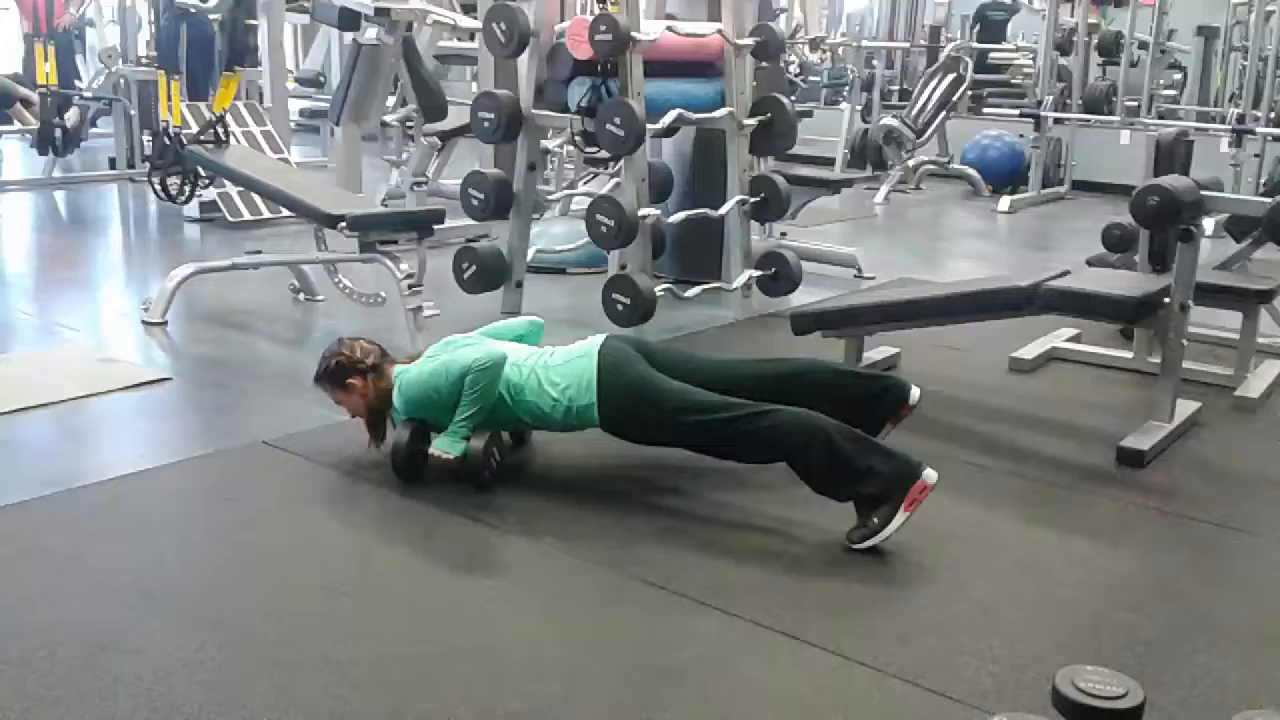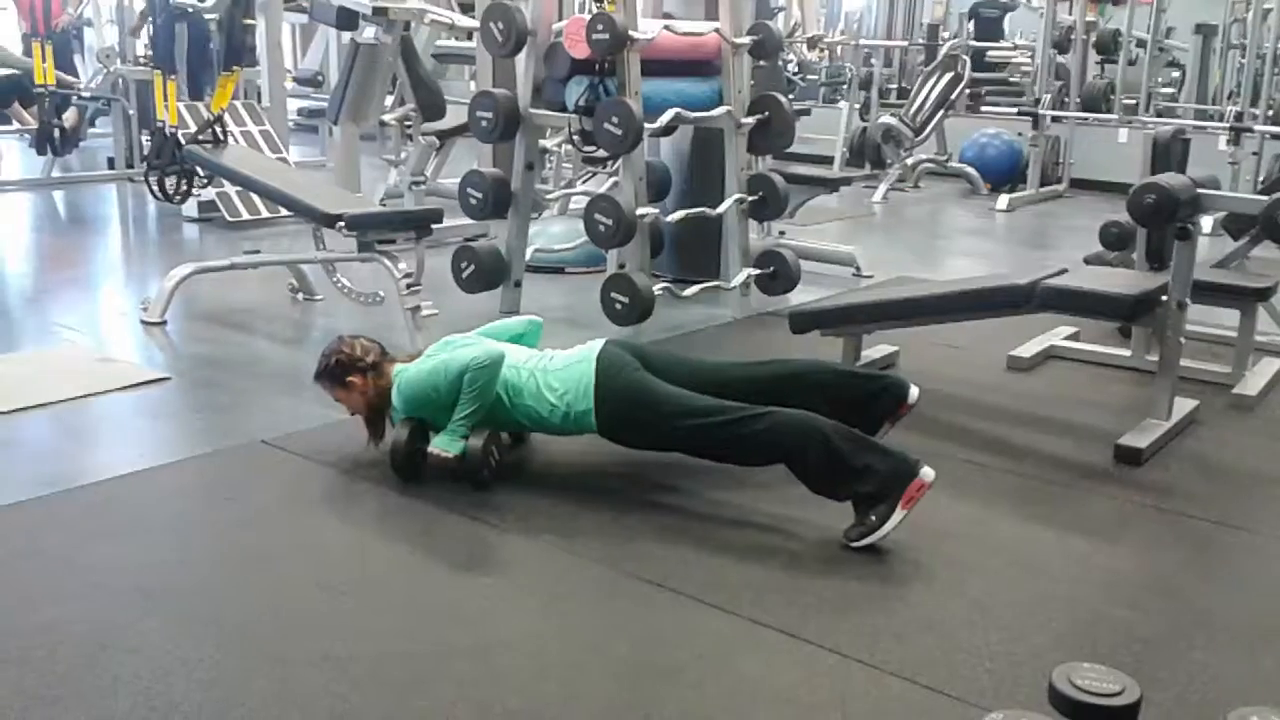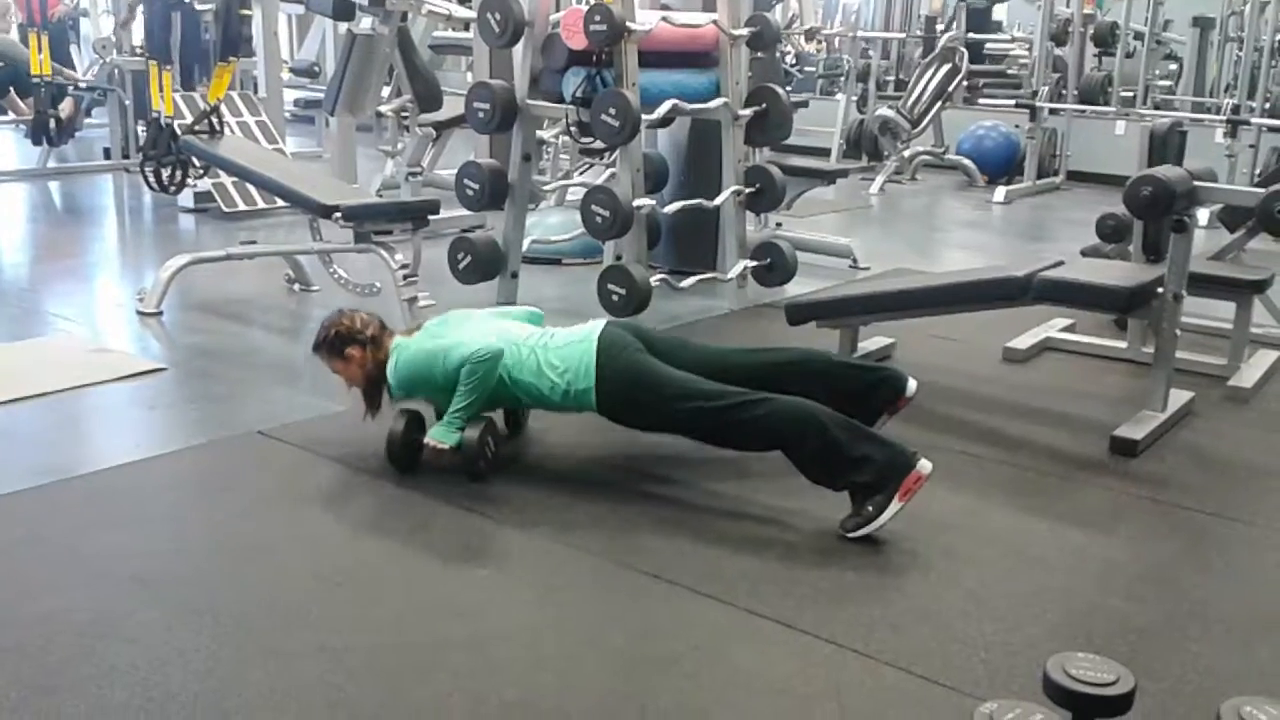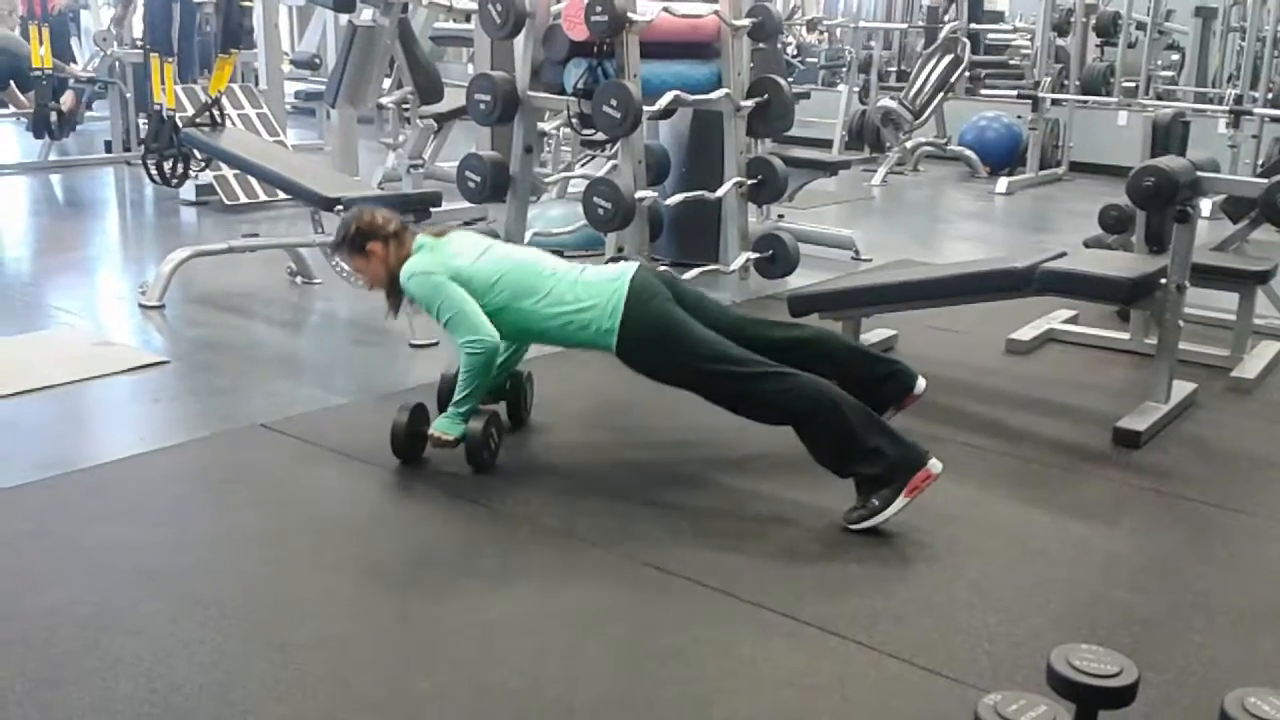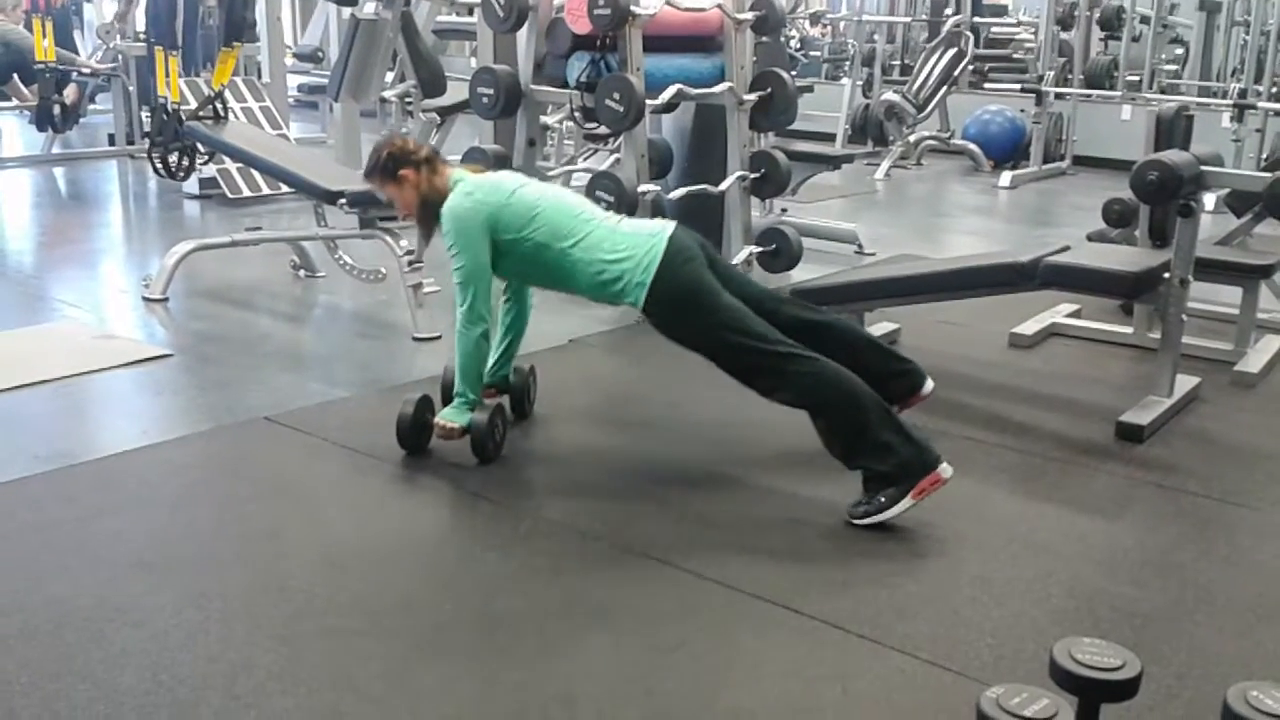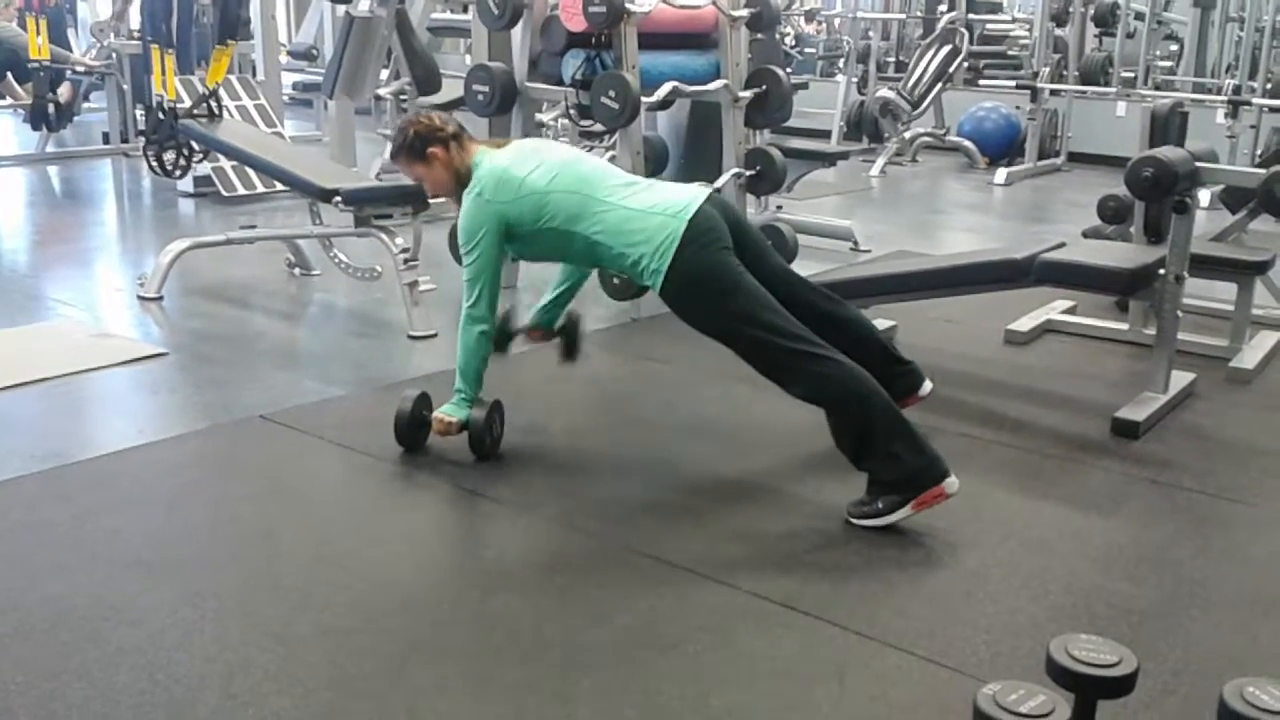
dt=0.4s
person 1, frame 1
left shoulder: (409, 392)
right shoulder: (433, 356)
left elbow: (489, 360)
right elbow: (529, 323)
left wrist: (458, 432)
left hip: (603, 390)
right hip: (605, 353)
left knee: (739, 422)
right knee: (745, 381)
left ankle: (890, 478)
right ankle: (884, 395)
person 1, frame 2
left shoulder: (408, 391)
right shoulder: (435, 352)
left elbow: (485, 361)
right elbow: (530, 324)
left wrist: (455, 433)
left hip: (600, 397)
right hip: (604, 356)
left knee: (737, 426)
right knee: (742, 382)
left ankle: (887, 478)
right ankle: (881, 395)
person 1, frame 3
left shoulder: (403, 363)
right shoulder: (434, 326)
left elbow: (486, 354)
left wrist: (451, 425)
right wrist: (490, 399)
left hip: (603, 376)
right hip: (605, 337)
left knee: (739, 411)
right knee: (747, 368)
left ankle: (884, 470)
right ankle: (880, 387)
person 1, frame 4
left shoulder: (420, 272)
right shoulder: (452, 240)
left elbow: (481, 344)
left wrist: (457, 417)
right wrist: (493, 383)
left hip: (625, 321)
right hip: (633, 282)
left knee: (760, 382)
right knee: (765, 338)
left ankle: (895, 467)
right ankle: (891, 383)
person 1, frame 5
left shoulder: (462, 212)
right shoulder: (488, 188)
left elbow: (474, 316)
right elbow: (516, 289)
left wrist: (464, 405)
right wrist: (499, 373)
left hip: (656, 279)
right hip: (670, 242)
left knee: (782, 363)
right knee: (785, 317)
left ankle: (906, 469)
right ankle: (901, 382)
person 1, frame 6
left shoulder: (482, 202)
right shoulder: (527, 147)
left elbow: (478, 309)
left wrist: (462, 402)
right wrist: (547, 317)
left hip: (678, 254)
right hip: (701, 208)
left knee: (797, 355)
right knee: (804, 303)
left ankle: (912, 477)
right ankle: (900, 382)
